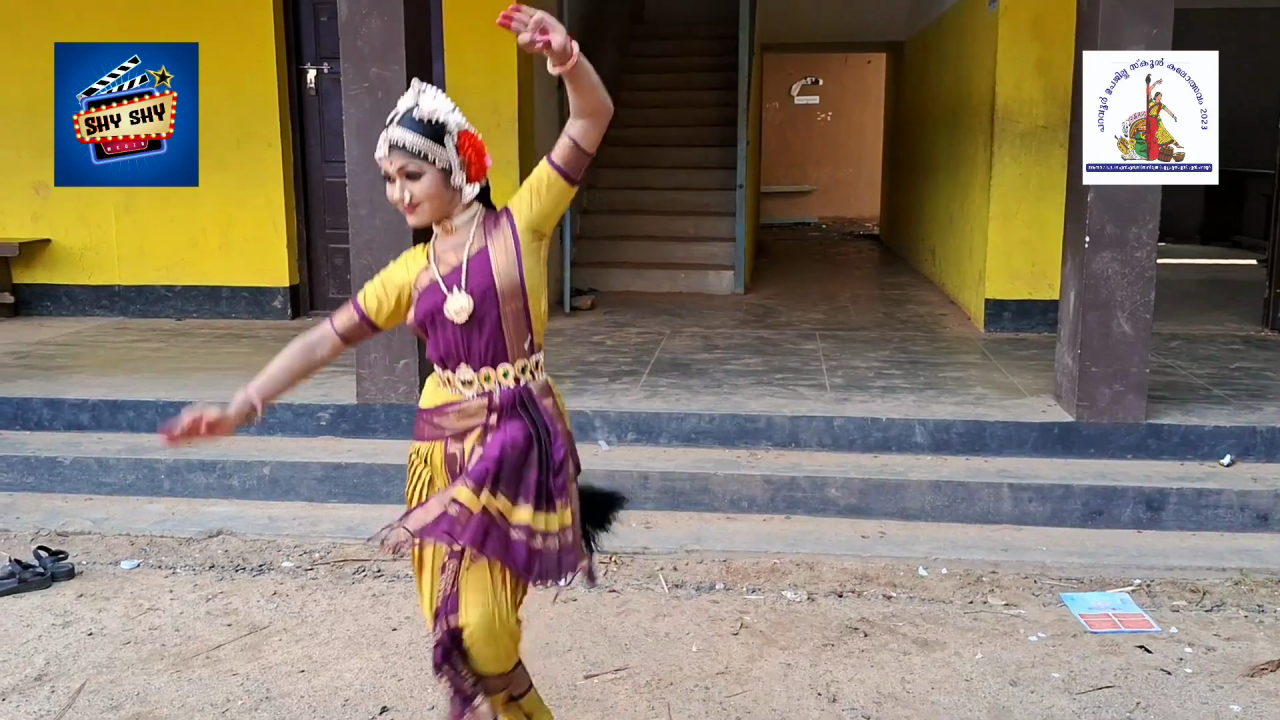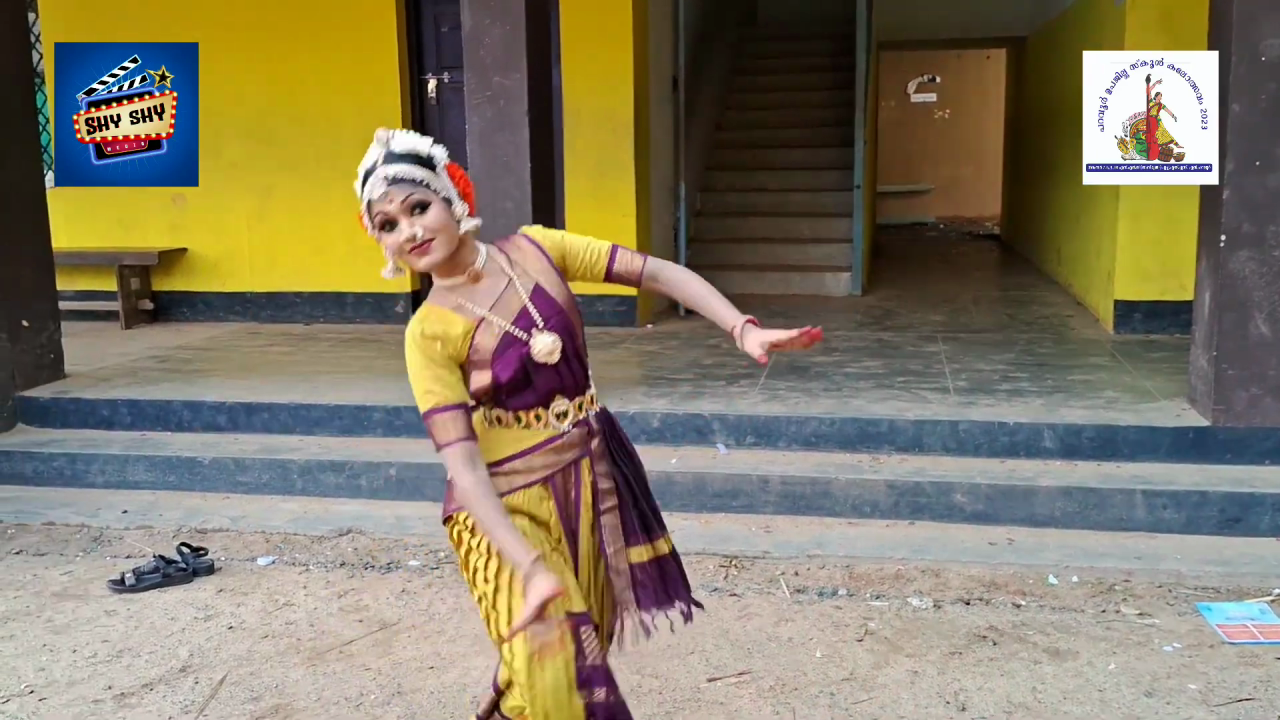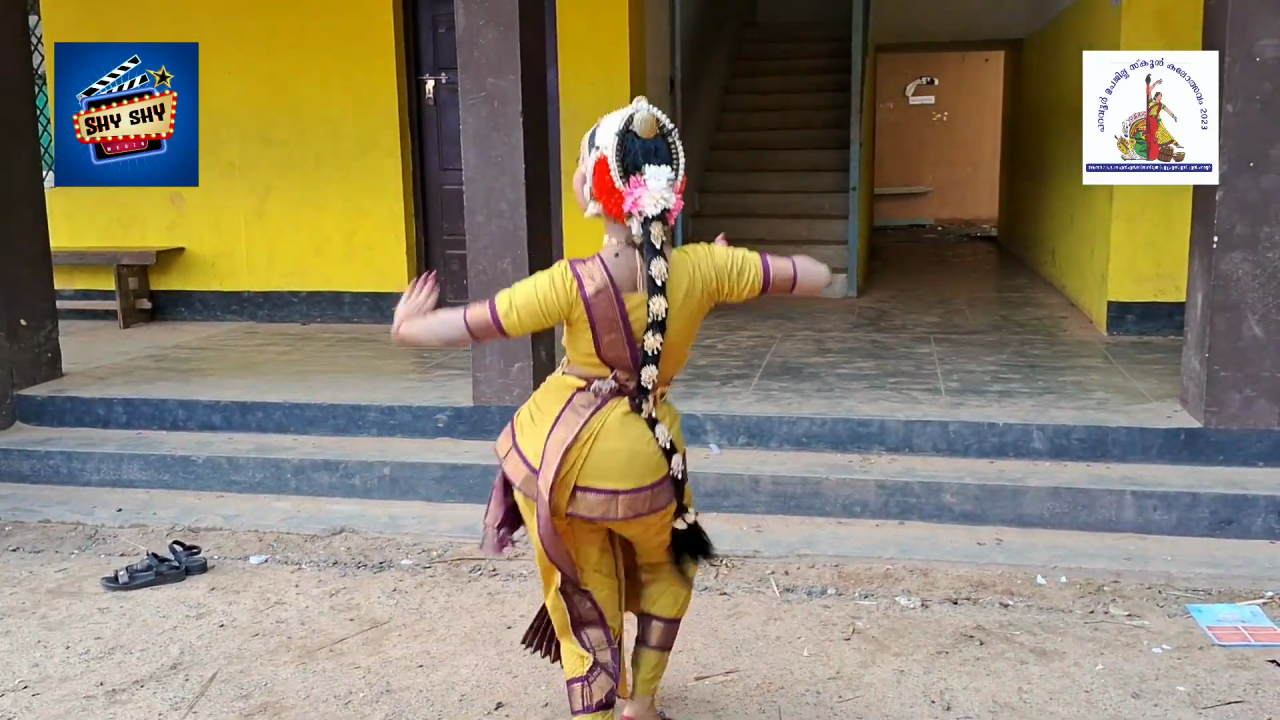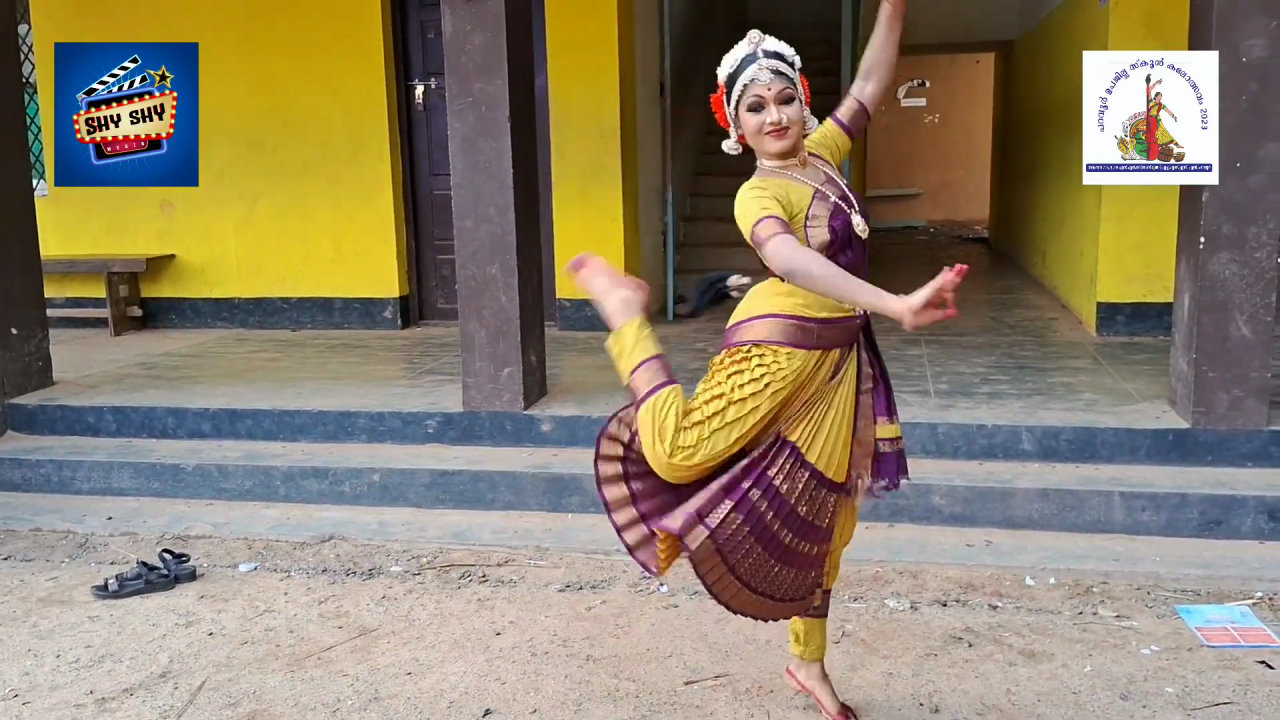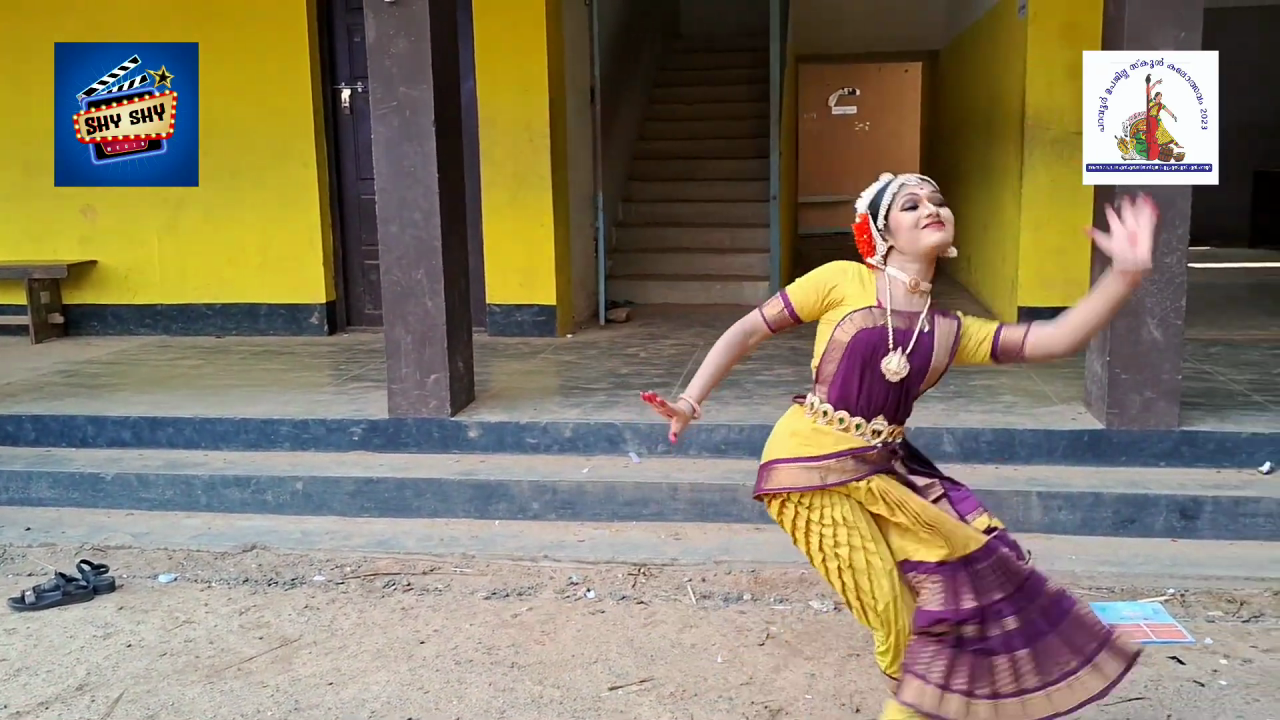
dt=1s
person 1, frame 1
left shoulder: (521, 222)
right shoulder: (410, 272)
left elbow: (592, 120)
right elbow: (320, 343)
left wrist: (566, 58)
right wrist: (237, 411)
left hip: (515, 436)
right hip: (442, 443)
left knee: (480, 624)
right knee: (456, 615)
person 1, frame 2
left shoulder: (533, 247)
right shoulder: (429, 335)
left elbow: (657, 270)
right elbow: (463, 465)
left wrist: (743, 329)
right wrist: (530, 568)
left hip: (590, 472)
right hip: (509, 496)
left knee: (579, 664)
person 1, frame 3
left shoulder: (574, 284)
right shoulder: (700, 269)
left elbow: (461, 327)
right elbow: (816, 277)
left wrist: (407, 324)
left hip: (553, 447)
right hip: (637, 458)
left knee: (580, 598)
right knee: (668, 559)
person 1, frame 4
left shoulder: (819, 156)
right shoulder: (758, 195)
left elbow: (870, 86)
right elbow: (786, 257)
right wrist: (895, 306)
left hip: (838, 355)
right hip: (781, 344)
left knee: (824, 512)
right knee: (680, 451)
left ankle: (808, 662)
right ankle: (619, 297)
person 1, frame 5
left shoulder: (954, 333)
right shoulder: (841, 283)
left elbow: (1055, 340)
right elbow: (749, 328)
left wrist: (1126, 273)
right wrist: (691, 401)
left hip: (881, 470)
right hip: (808, 470)
left knee: (972, 574)
right knee: (895, 614)
